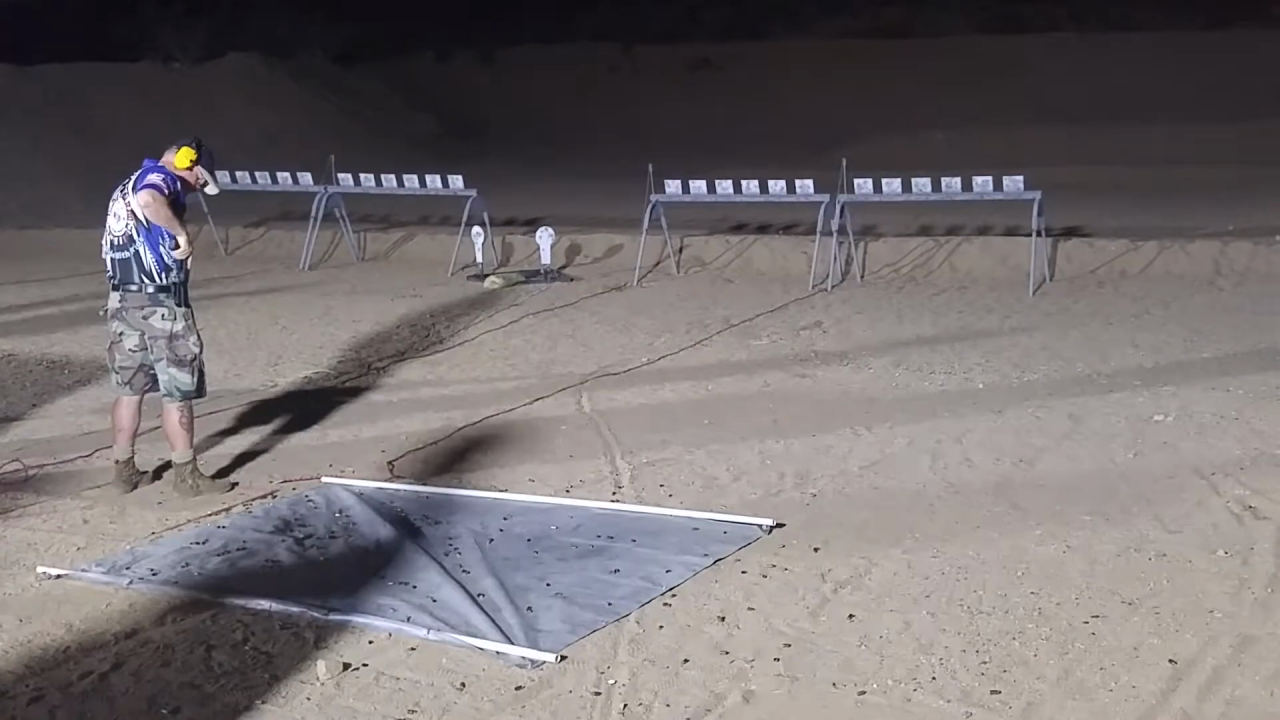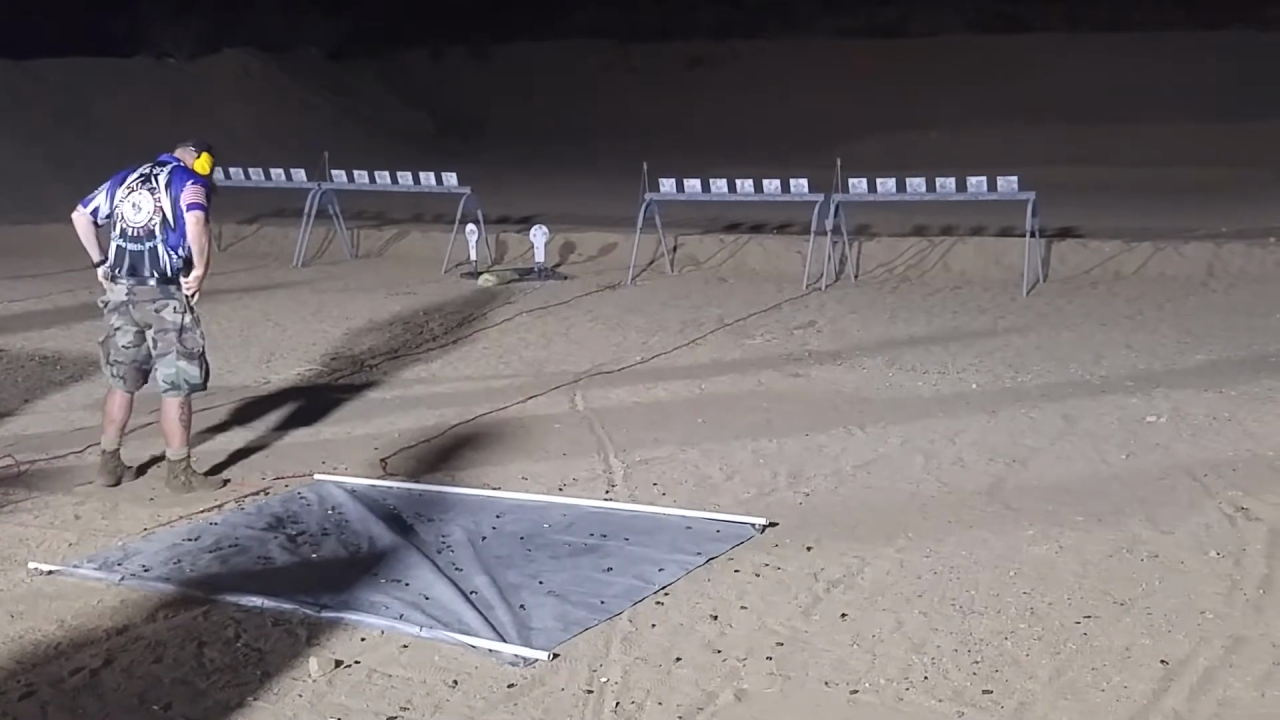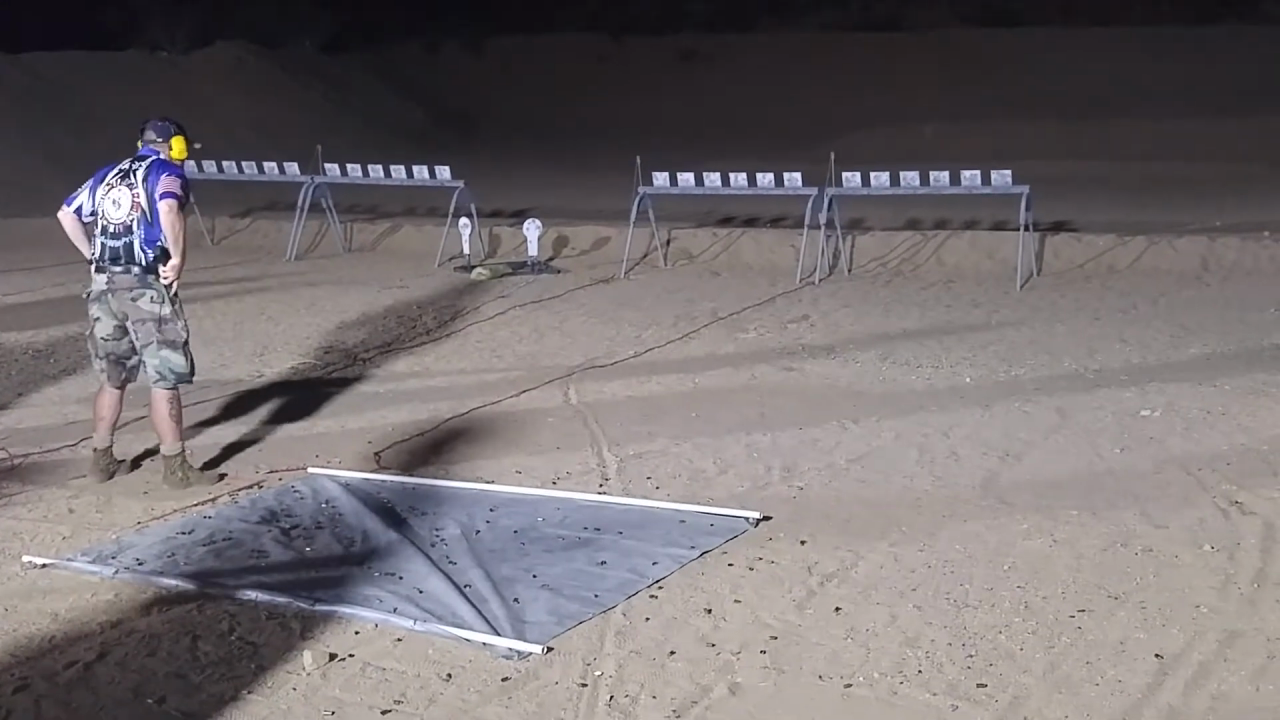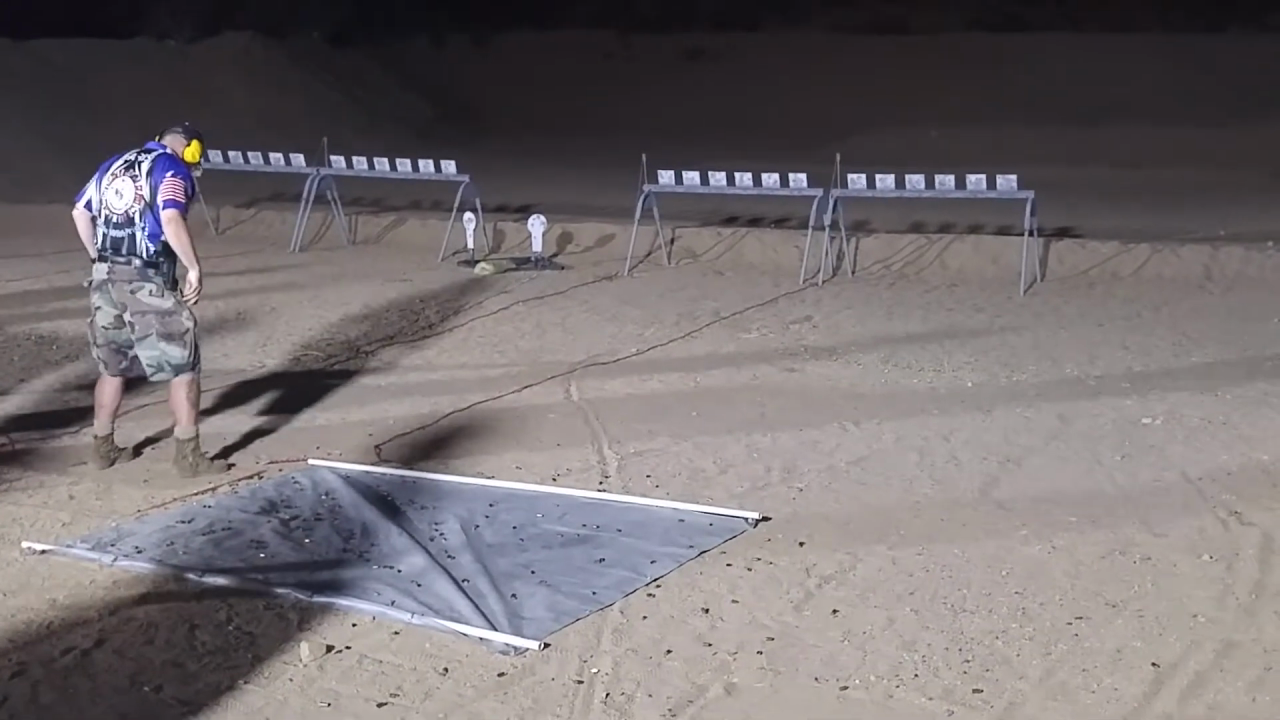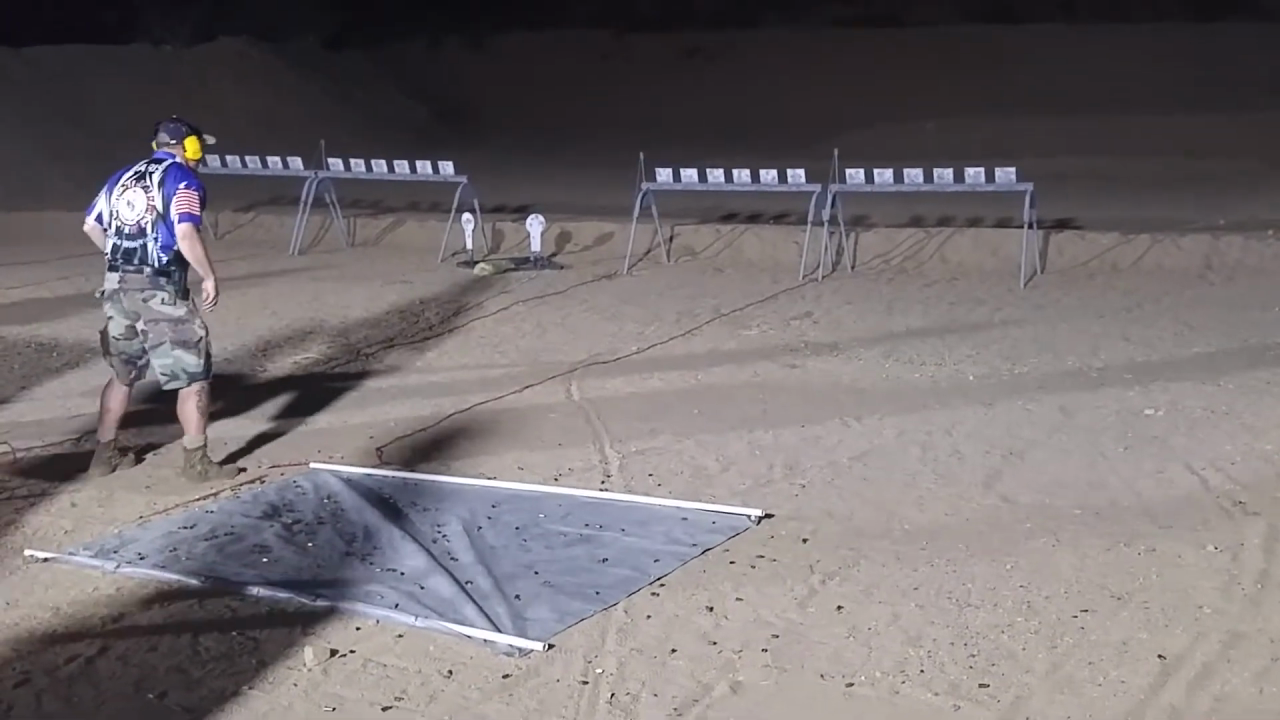
dt=1s
person 1, frame 1
left shoulder: (125, 188)
right shoulder: (160, 177)
left elbow: (109, 248)
right elbow: (148, 201)
right wrist: (182, 234)
left hip: (121, 299)
right hip: (161, 300)
left knee: (129, 388)
right knee: (177, 391)
left ankle: (124, 470)
right ankle: (186, 476)
person 1, frame 2
left shoulder: (126, 178)
right shoulder: (189, 180)
left elbow: (81, 215)
right elbow: (196, 222)
left wrist: (100, 262)
right wrist: (200, 270)
left hip: (121, 292)
right hip: (164, 293)
left knee: (124, 380)
right knee: (177, 386)
left ankle: (109, 463)
right ankle: (180, 472)
person 1, frame 3
left shoulder: (109, 174)
right shoulder: (168, 172)
left elbow: (67, 213)
right elbow: (168, 210)
left wrist: (93, 257)
right wrist: (178, 259)
left hip: (105, 284)
right hip: (147, 286)
left knee: (113, 378)
right knee: (167, 378)
left ankle: (102, 460)
right ankle: (176, 468)
person 1, frame 4
left shoulder: (114, 164)
right shoulder: (174, 169)
left elbow: (80, 212)
right elbow: (170, 220)
left wrist: (98, 258)
right wrist: (194, 268)
left hip: (106, 276)
right hip: (147, 279)
left knee: (113, 365)
right knee: (182, 365)
left ankle: (103, 447)
right ankle: (189, 454)
person 1, frame 5
left shoulder: (123, 176)
right shoulder: (184, 179)
left elbow: (91, 226)
right elbow: (185, 233)
right wrist: (209, 277)
left hip: (116, 284)
right hip: (159, 288)
left knee: (122, 373)
right knee: (193, 374)
left ankle: (105, 454)
right ankle: (196, 462)
